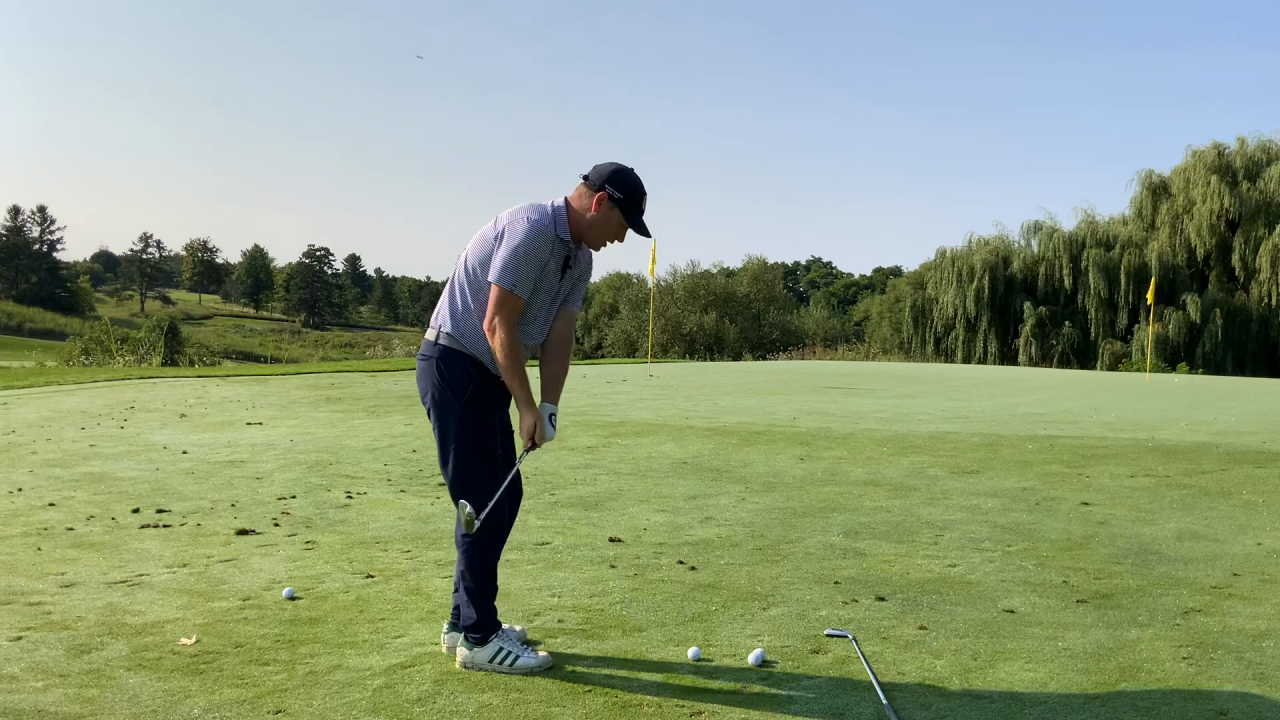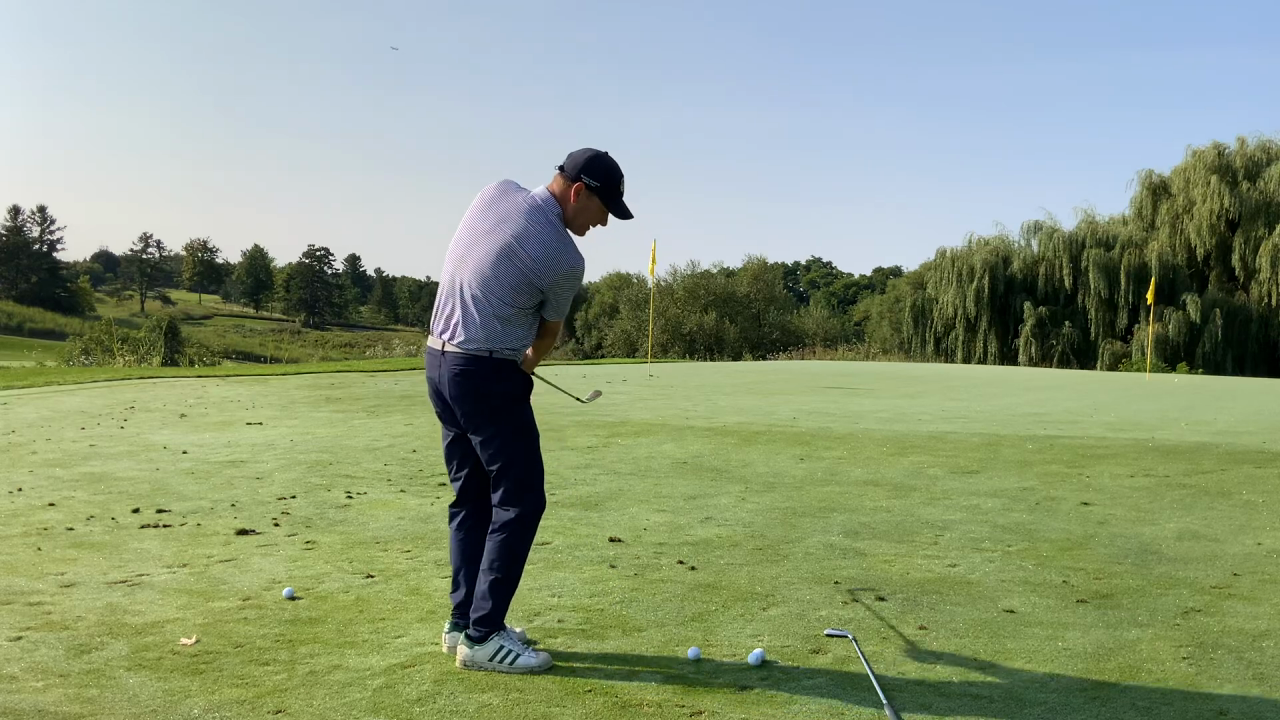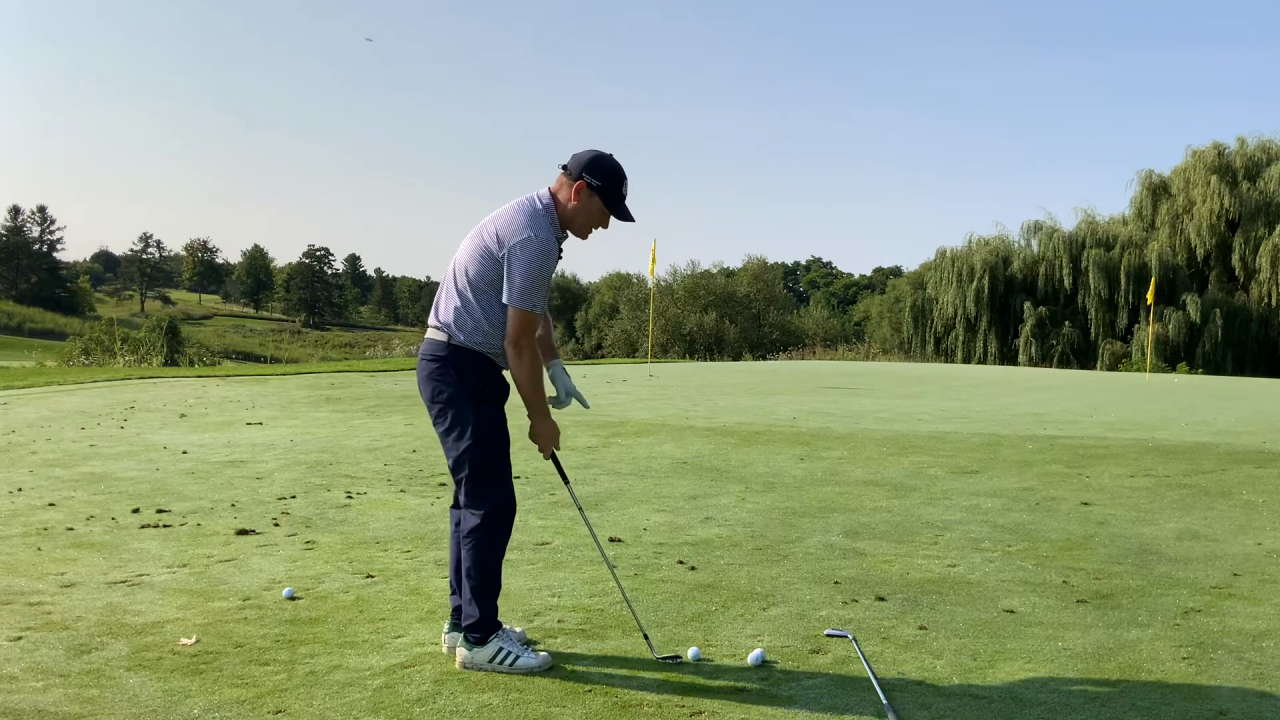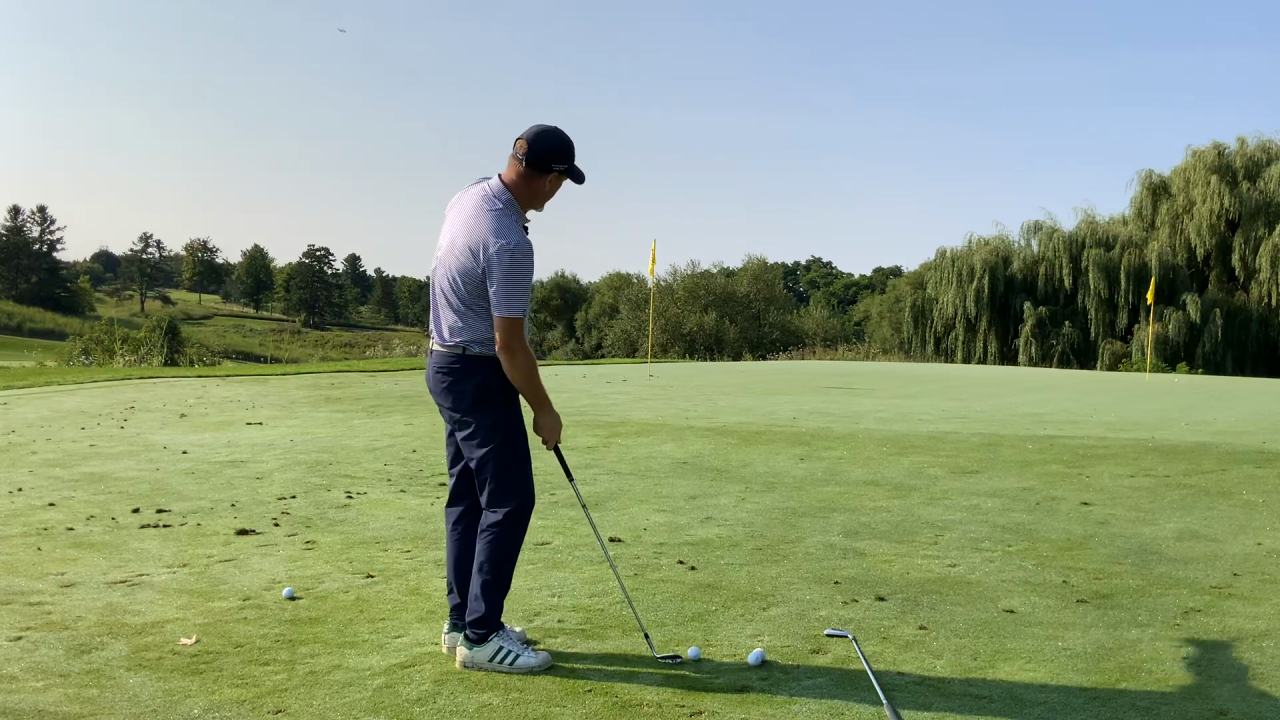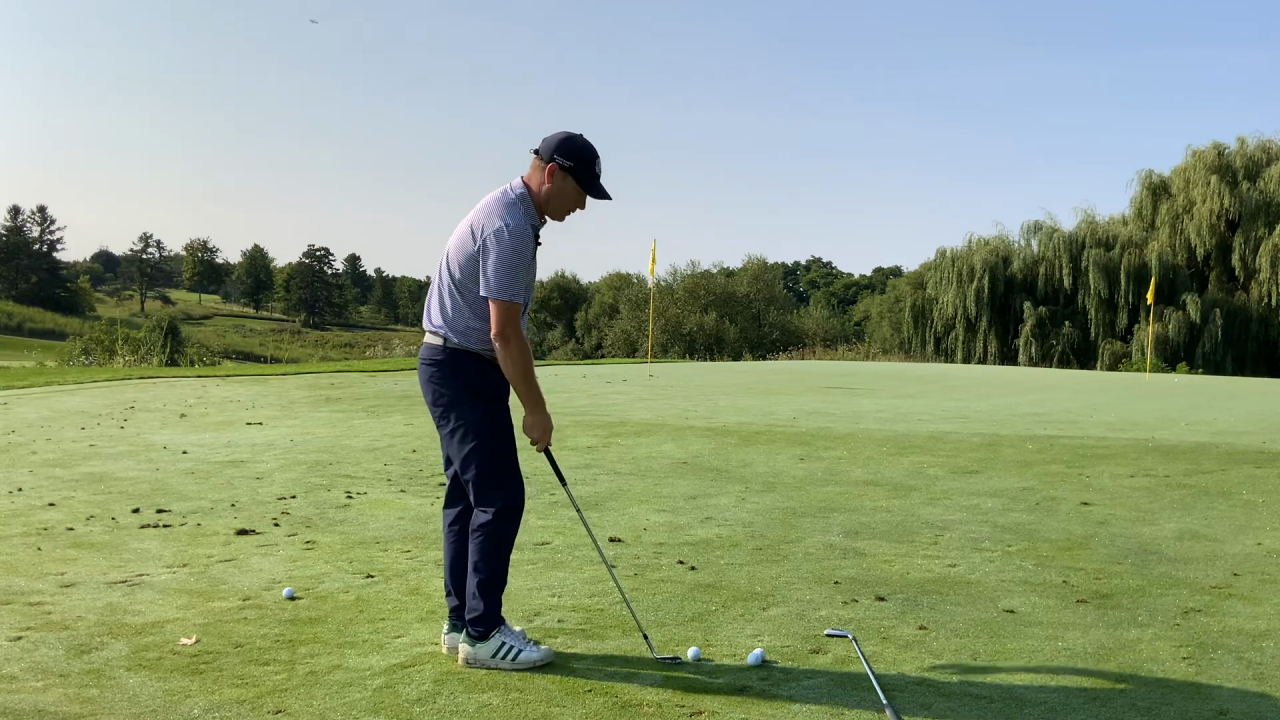
dt=1s
person 1, frame 1
left shoulder: (579, 260)
right shoulder: (532, 228)
left elbow: (560, 337)
right elbow: (498, 322)
left wrist: (548, 408)
right wrist: (523, 405)
left hip: (485, 377)
right hip: (454, 370)
left knee: (503, 496)
right knee: (482, 502)
left ankle: (466, 622)
right ankle: (479, 639)
person 1, frame 2
left shoulder: (498, 192)
right shoulder: (564, 259)
right elbow: (547, 332)
right wrist: (529, 358)
left hip: (442, 361)
right hip: (486, 377)
left knee: (473, 497)
right knee: (520, 502)
left ankle: (464, 622)
right ankle: (482, 637)
person 1, frame 3
left shoulder: (534, 220)
right shoulder: (534, 237)
left elbow: (535, 314)
right elbow: (518, 342)
left wrist: (558, 370)
right wrist: (541, 417)
left hip: (457, 366)
right hip: (461, 370)
left knee: (475, 498)
right knee: (491, 502)
left ankle: (465, 621)
right ankle: (479, 637)
person 1, frame 4
left shoulder: (472, 195)
right shoulder: (509, 243)
right elbow: (509, 345)
left wrist: (524, 204)
right wrist: (544, 411)
left hip: (449, 365)
right hip: (478, 376)
left knee: (468, 498)
right knee: (508, 501)
left ankle: (462, 621)
right ankle: (480, 636)
person 1, frame 5
left shoulder: (509, 209)
right shoulder: (510, 227)
right elbow: (504, 333)
right wrist: (536, 409)
left hip: (460, 368)
right hip: (462, 372)
left knee: (467, 497)
right knee: (499, 498)
left ankle: (462, 621)
right ankle: (483, 632)
